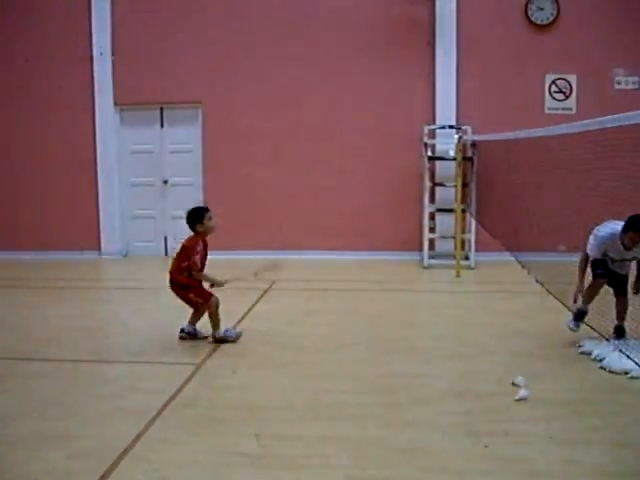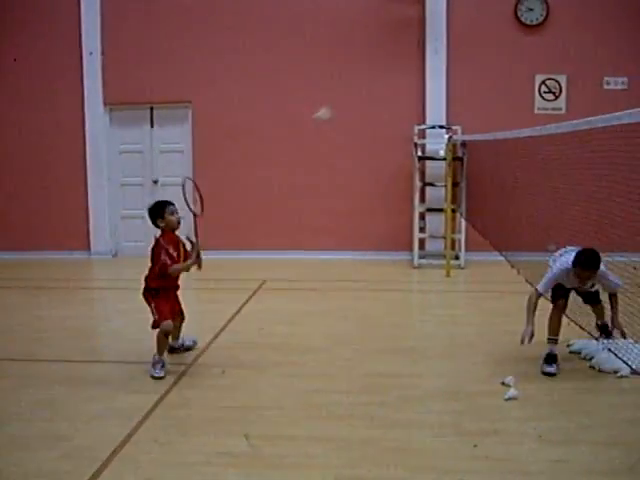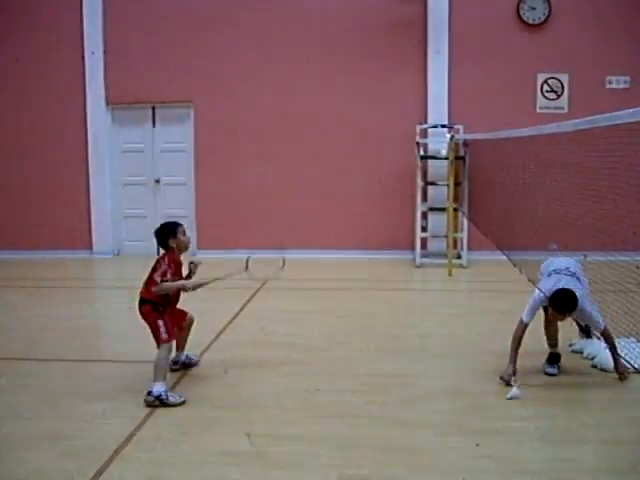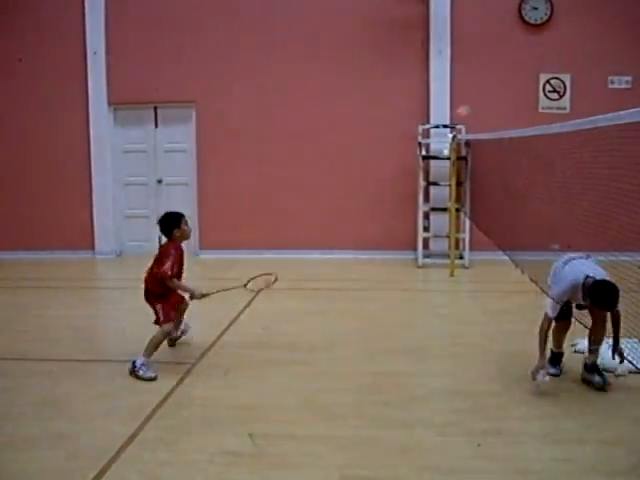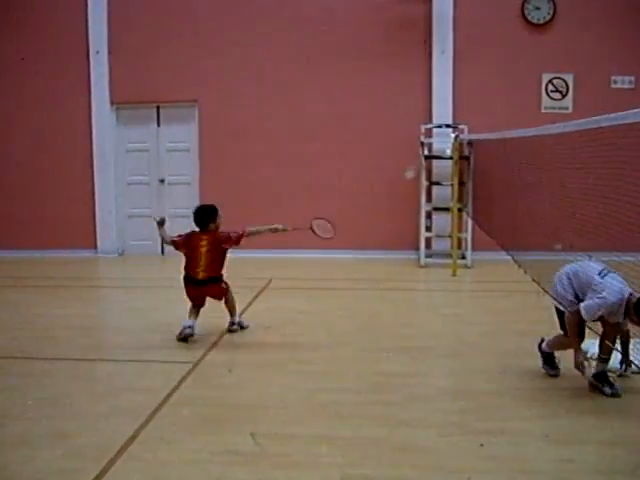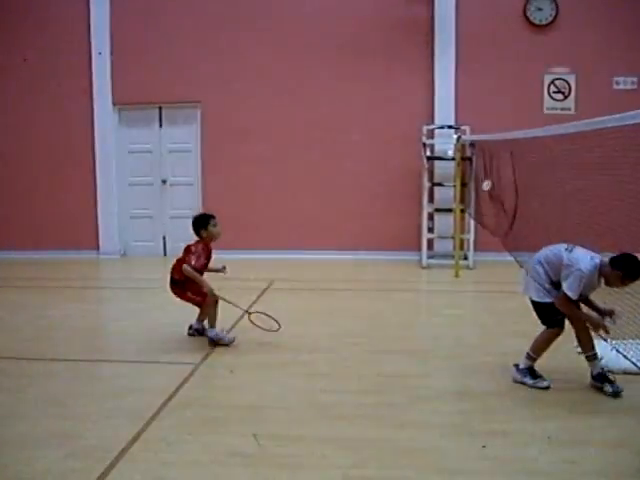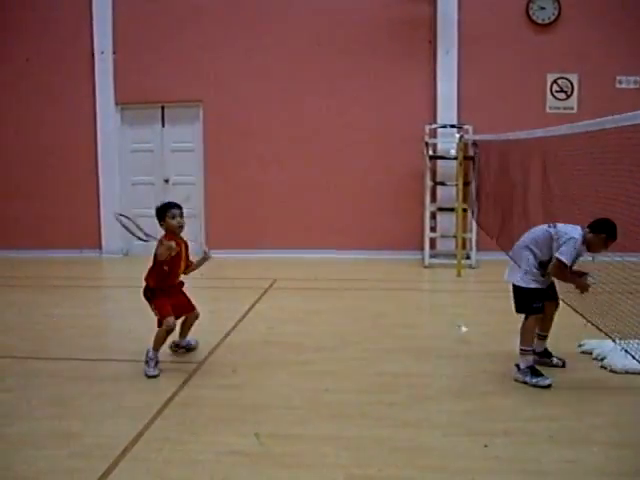
dt=0.4s
person 1, frame 1
left shoulder: (192, 241)
right shoulder: (198, 246)
right elbow: (196, 272)
right wrist: (214, 281)
left hip: (180, 281)
right hip: (183, 284)
left knee: (204, 303)
right knee: (213, 301)
left ankle: (188, 329)
right ankle: (219, 333)
person 1, frame 2
left shoulder: (177, 240)
right shoulder: (163, 243)
left elbow: (187, 264)
right elbow: (172, 270)
left wrist: (195, 253)
right wrist: (193, 261)
left hip: (170, 289)
right hip: (156, 291)
left knee: (179, 319)
right knee: (166, 326)
left ankle: (175, 343)
right ankle: (158, 360)
person 1, frame 3
left shoulder: (175, 261)
right shoulder: (166, 261)
left elbow: (180, 286)
right elbow: (158, 288)
left wrist: (190, 274)
right wrist: (185, 283)
left hip: (164, 305)
right hip: (152, 306)
left knee: (187, 319)
right knee: (166, 343)
left ankle: (179, 358)
right ankle: (157, 392)
person 1, frame 4
left shoulder: (172, 247)
right shoulder: (171, 251)
right elbow: (168, 278)
right wrist: (191, 290)
left hip: (166, 289)
right hip: (157, 292)
left knee: (184, 303)
right knee: (167, 326)
left ankle: (174, 333)
right ankle: (140, 363)
person 1, frame 5
left shoulder: (190, 237)
right shoulder: (221, 238)
left elbow: (168, 241)
right elbow: (246, 233)
left wrist: (160, 227)
right wrist: (272, 228)
left hip: (191, 282)
right hip: (210, 282)
left knee: (197, 304)
right knee: (226, 290)
left ankle: (188, 326)
right ankle: (235, 322)
person 1, frame 6
left shoulder: (205, 247)
right shoulder: (201, 249)
right elbow: (185, 268)
left wrist: (217, 270)
right wrist: (203, 282)
left hip: (186, 281)
right hip: (181, 283)
left knee: (212, 298)
right knee: (210, 298)
left ankle: (196, 326)
right ankle: (213, 333)
person 1, frame 7
left shoulder: (182, 244)
right shoulder: (164, 244)
left elbow: (185, 269)
right elbow: (161, 256)
left wrist: (202, 261)
right wrist: (166, 251)
left hip: (173, 287)
right hip: (157, 290)
left knee: (192, 314)
right knee: (169, 323)
left ankle: (180, 342)
right ankle: (152, 355)
person 2, frame 1
right shoulder: (606, 235)
right elbow: (586, 255)
right wrist: (580, 282)
right hip: (600, 254)
left knee: (621, 294)
right knee: (599, 281)
left ankle: (620, 326)
right ankle: (581, 310)
person 2, frame 2
left shoulder: (601, 273)
right shoulder: (560, 269)
left elbow: (613, 291)
right elbow: (534, 295)
left wrist: (615, 317)
right wrist: (529, 324)
right hip: (561, 271)
left knee: (596, 303)
right knee: (560, 304)
left ankle: (602, 324)
right ankle: (551, 352)
person 2, frame 3
left shoulder: (583, 305)
right shoulder: (540, 296)
left elbow: (604, 331)
right elbow: (521, 328)
left wrist: (617, 362)
right wrist: (511, 364)
right knee: (550, 321)
left ankle: (581, 320)
right ankle: (554, 355)
person 2, frame 4
left shoulder: (607, 291)
right shoulder: (564, 286)
left elbow: (615, 313)
right elbow: (546, 321)
left wrist: (616, 343)
right wrist: (541, 358)
left knee: (600, 318)
right knee: (564, 322)
left ankle: (590, 365)
right ankle: (556, 354)
person 2, frame 5
right shoulder: (610, 300)
left elbow: (624, 330)
right elbow: (571, 316)
left wrist: (626, 356)
right wrist: (577, 351)
right hip: (566, 283)
left knee: (612, 326)
right knee: (576, 339)
left ankle: (599, 374)
right ankle: (546, 348)
person 2, frame 6
left shoulder: (600, 267)
right shoulder: (584, 270)
left elbow: (578, 294)
right elbow: (561, 301)
left wrist: (599, 310)
right wrist: (590, 319)
right hip: (540, 276)
left knee: (579, 322)
right knee: (556, 327)
left ankle: (597, 374)
right ankle: (523, 369)
person 2, frame 7
left shoulder: (576, 235)
right shoulder: (574, 239)
left elbow: (556, 265)
right elbow: (555, 269)
left wrist: (574, 274)
right wrist: (577, 282)
left hip: (537, 264)
right hip: (526, 265)
left knee: (551, 304)
right knee: (534, 312)
left ankle: (539, 351)
right ankle: (523, 367)
